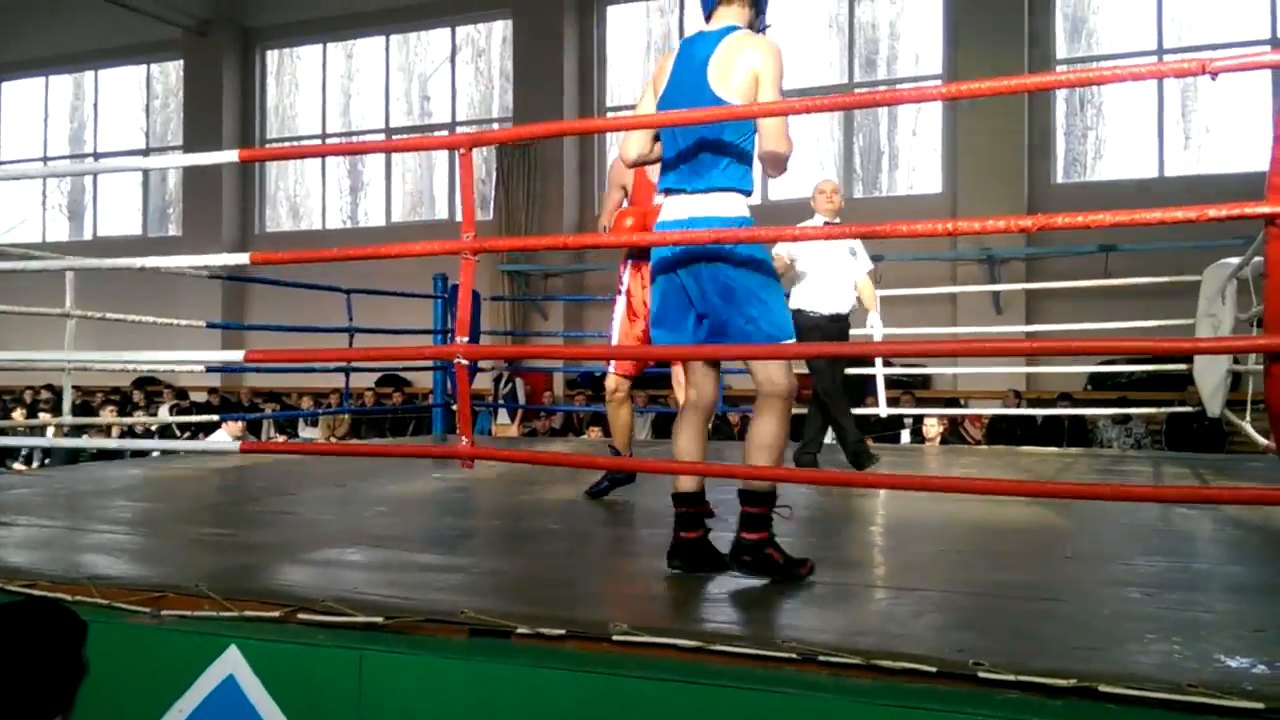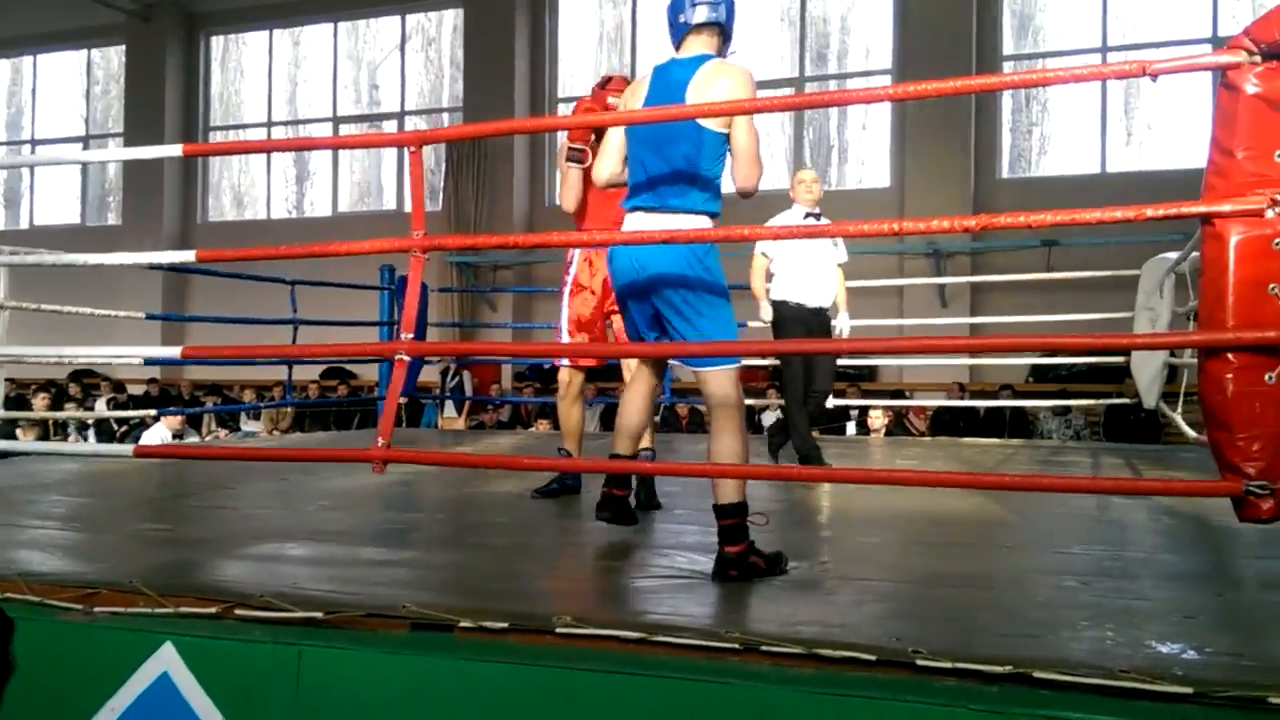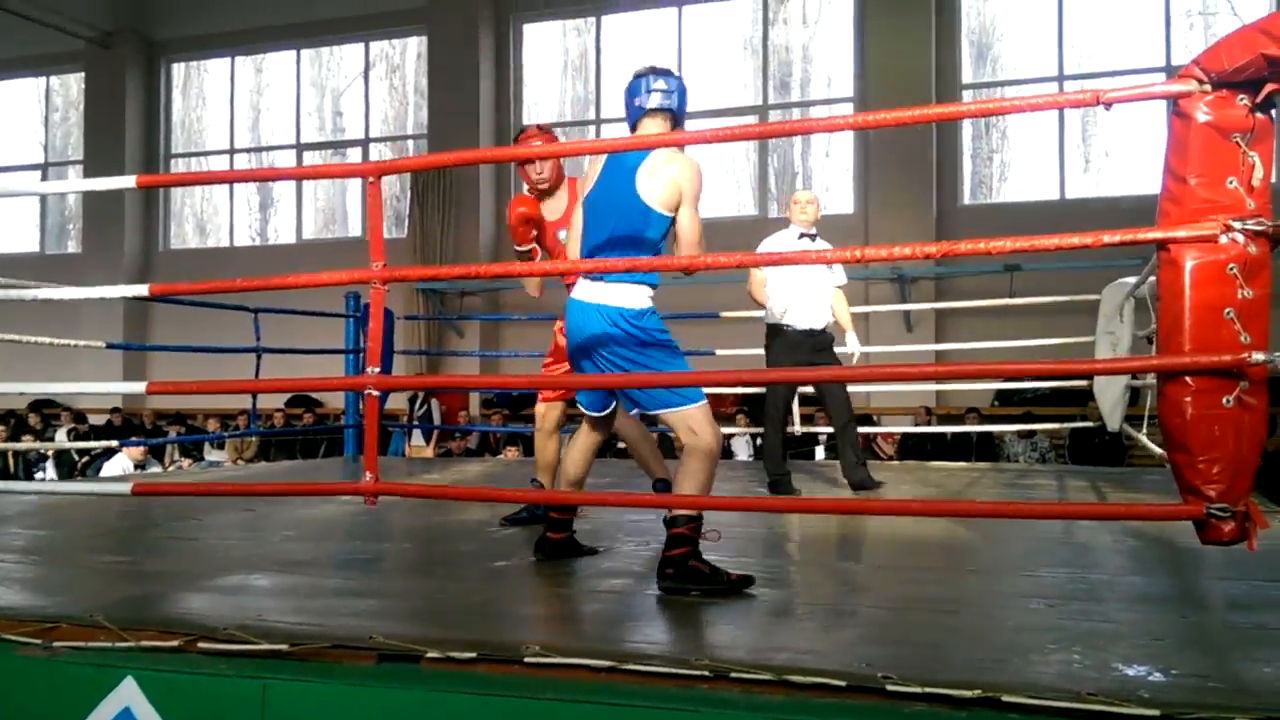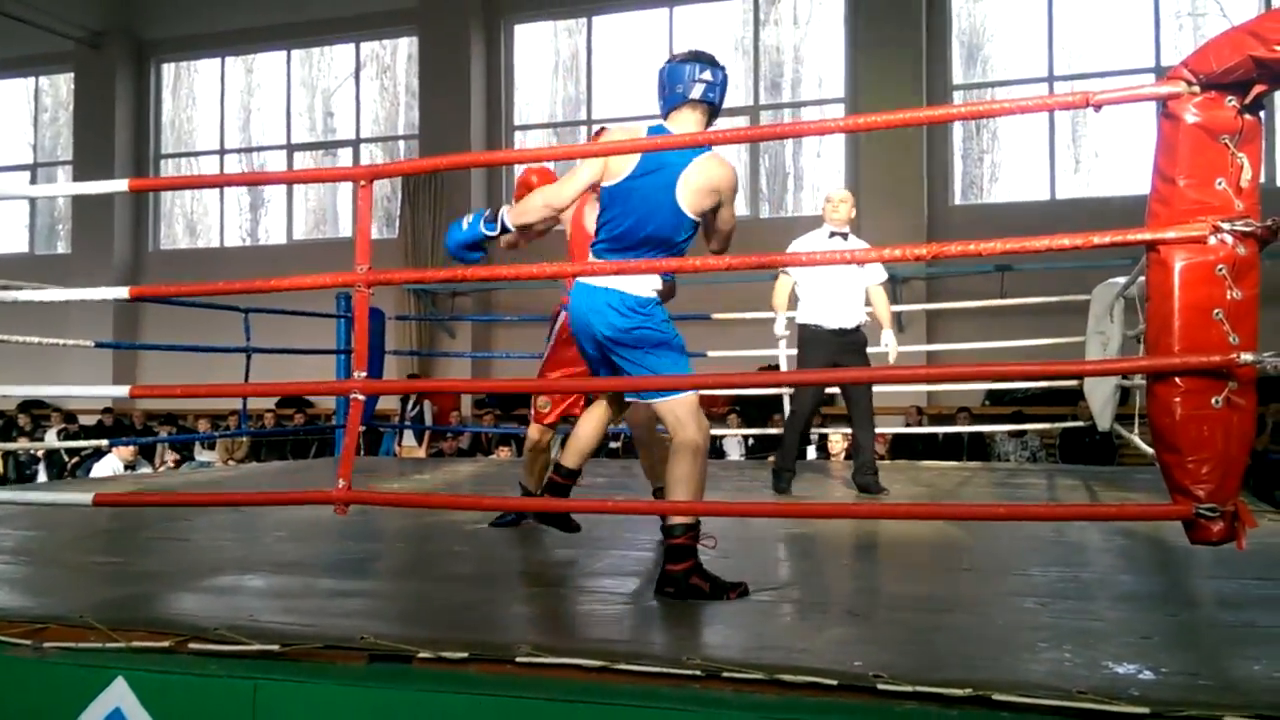
dt=0.3s
person 1, frame 1
left shoulder: (670, 60)
right shoulder: (758, 51)
left elbow: (632, 151)
right elbow: (774, 159)
left hip: (668, 230)
right hip: (724, 228)
left knee: (699, 393)
right knee: (774, 389)
left ankle: (688, 533)
right ankle: (754, 538)
person 1, frame 2
left shoulder: (642, 86)
right shoulder: (733, 79)
left elbow: (603, 172)
right elbow: (747, 181)
left hip: (629, 248)
right hip: (683, 252)
left knee: (649, 366)
right knee: (725, 400)
left ankle: (616, 486)
right ankle: (734, 548)
person 1, frame 3
left shoulder: (599, 161)
right shoulder: (680, 167)
left elbow: (573, 251)
right elbow: (688, 259)
left hip: (581, 309)
right hip: (627, 317)
left knee: (596, 422)
right knee: (702, 438)
left ankle: (556, 532)
right ankle: (680, 556)
person 1, frame 4
left shoulder: (621, 141)
right shoulder: (718, 172)
left elbow: (552, 200)
right elbow: (720, 244)
left wrist: (491, 222)
left hip: (590, 298)
right hip: (633, 307)
left knee: (611, 401)
right knee: (691, 435)
left ankle: (554, 491)
right ankle: (680, 567)
person 2, frame 1
right shoulder: (624, 168)
right elbow: (606, 222)
right wrist: (614, 229)
right hip: (638, 276)
left knee: (685, 383)
right knee: (616, 384)
right ankle: (621, 463)
person 2, frame 2
right shoulder: (578, 151)
right elbow: (569, 204)
right wrist: (579, 144)
right hip: (585, 266)
left knee: (635, 366)
right knee: (568, 377)
left ankle: (645, 474)
right ankle: (571, 471)
person 2, frame 3
right shoulder: (529, 210)
right elbow: (535, 289)
right wrist: (524, 243)
right knee: (547, 411)
left ankle: (666, 489)
right ankle: (542, 498)
person 2, frame 4
right shoulder: (575, 205)
left elbow: (665, 281)
right elbow: (517, 238)
right hip: (577, 327)
left knee: (639, 416)
right knee: (541, 428)
right ankle: (530, 498)
person 3, frame 1
left shoulder: (852, 240)
left elbow: (863, 280)
right elbow: (777, 266)
left wrist: (873, 310)
right wrist: (787, 261)
left hip: (839, 322)
right hip: (809, 319)
left knee: (828, 386)
right knee: (827, 384)
left ankle: (807, 453)
right ankle: (856, 448)
person 3, frame 2
right shoulder: (778, 225)
left elbow: (837, 274)
right elbow: (758, 268)
left wrist: (843, 311)
right wrist: (762, 301)
left hip: (820, 315)
right hip: (789, 312)
left knee: (822, 383)
right knee: (797, 383)
left ankle: (781, 432)
right ankle: (807, 451)
person 3, frame 3
left shoulder: (827, 251)
right shoulder: (774, 244)
left elbow: (836, 295)
right elbow: (755, 283)
left wrist: (850, 332)
right wrist: (769, 301)
left hip: (819, 338)
right hip: (785, 336)
left knee: (839, 402)
right knee: (778, 407)
left ankle: (856, 472)
right ankle: (777, 477)
person 3, frame 4
left shoulder: (863, 251)
right shoulder: (804, 245)
left elbow: (876, 292)
right elbow: (783, 283)
left wrist: (887, 329)
right wrist: (780, 315)
left hip: (852, 337)
right hip: (815, 335)
left knee: (861, 404)
right knee: (806, 402)
left ankle: (865, 475)
right ankle: (784, 470)
